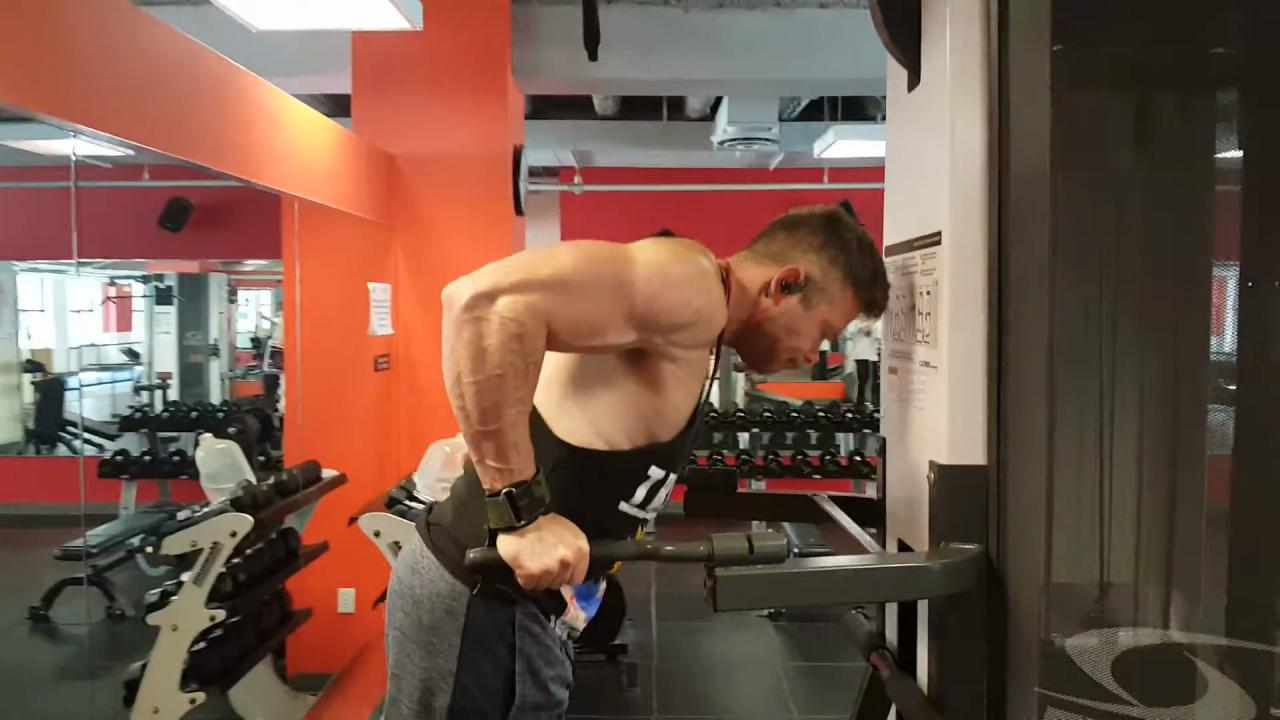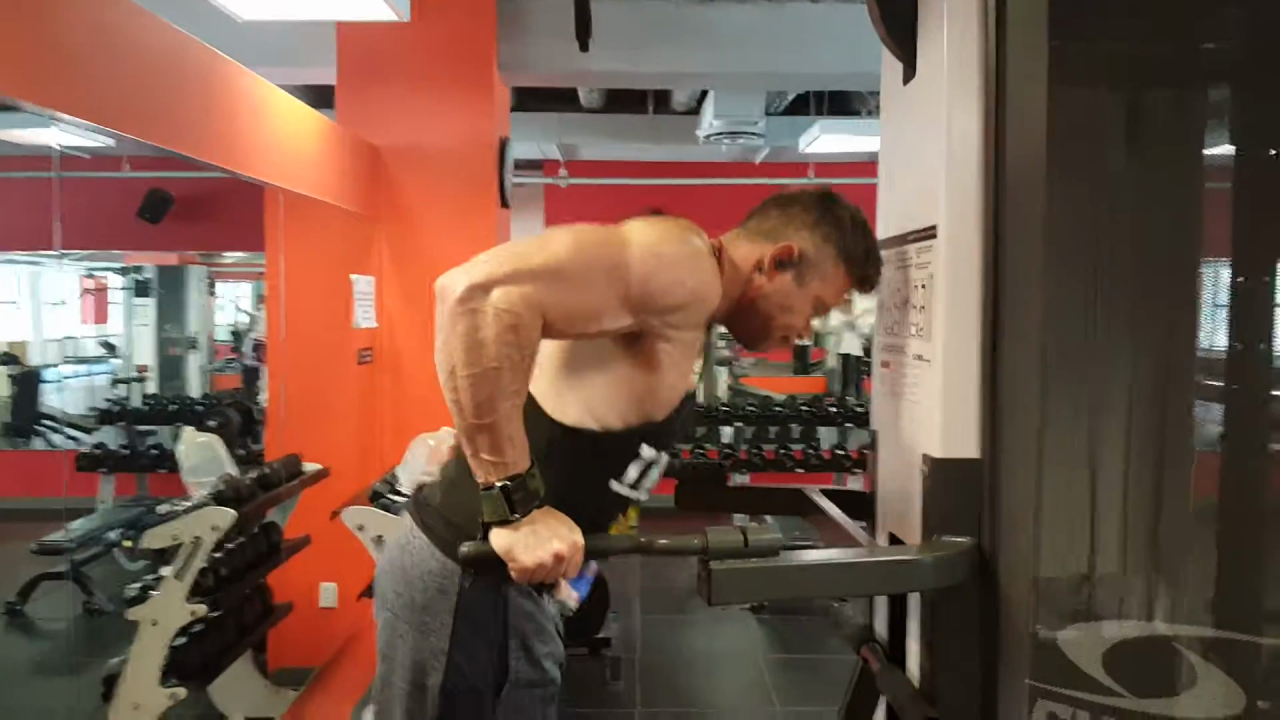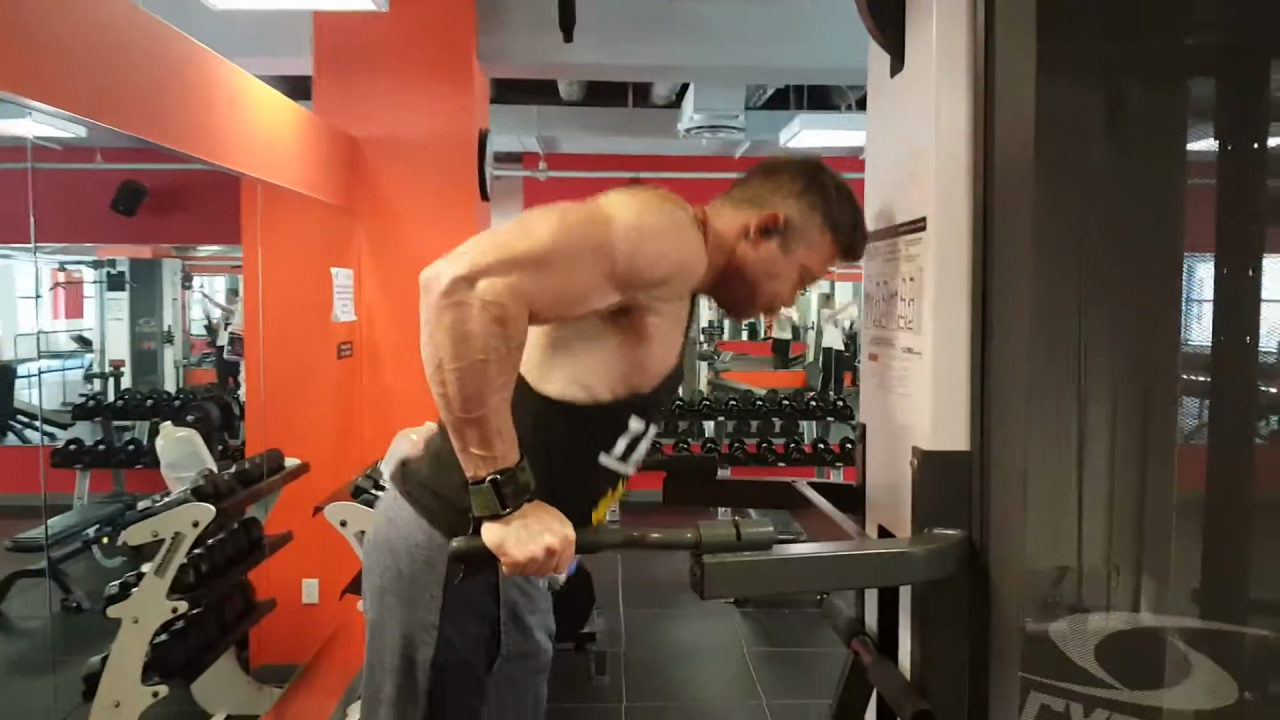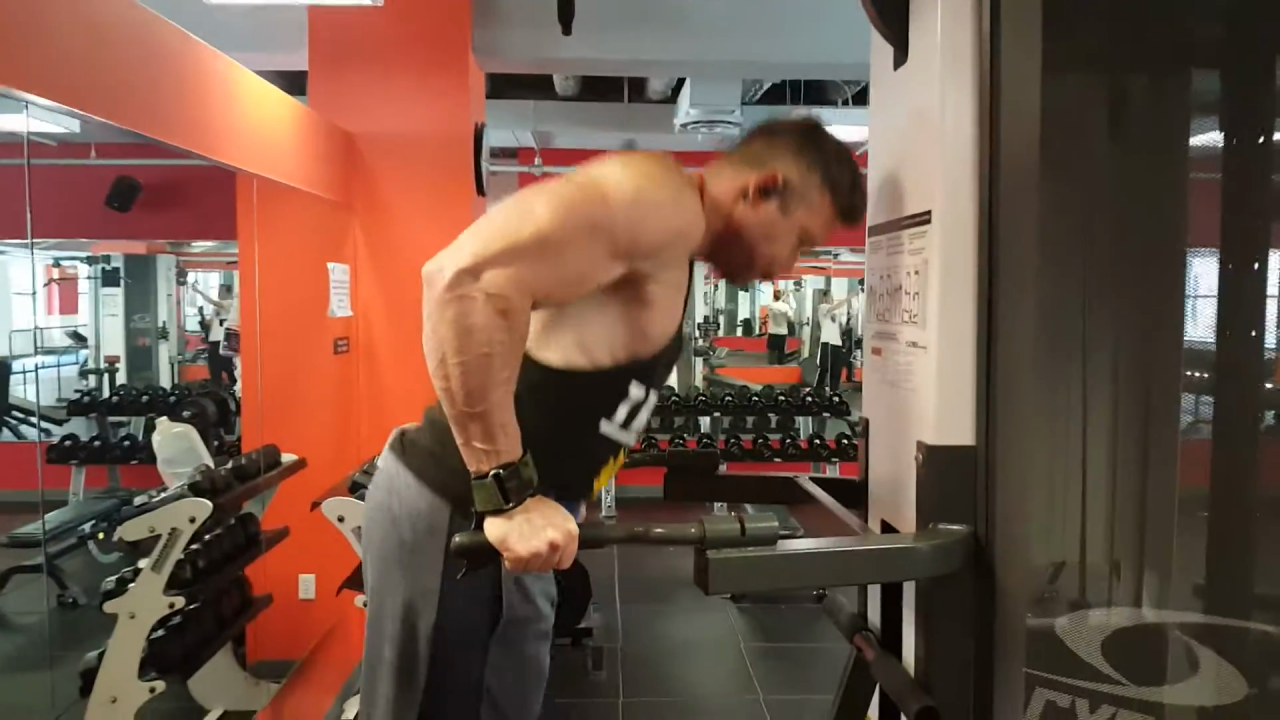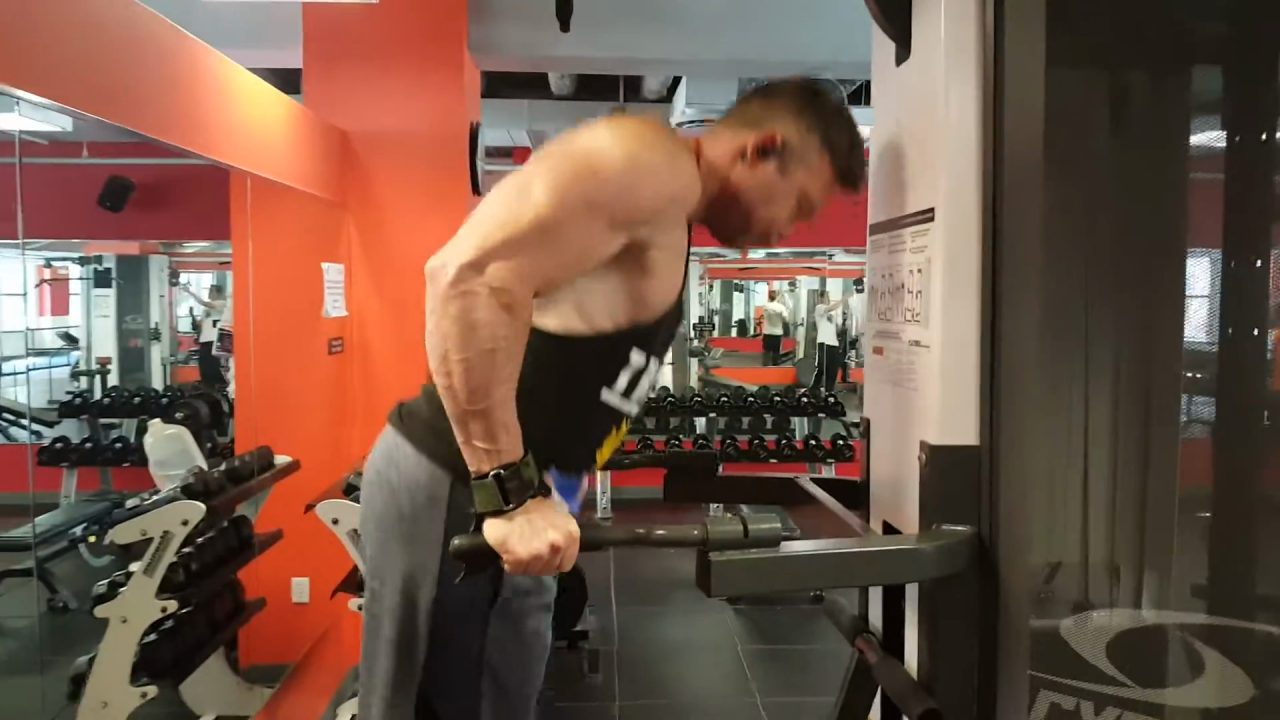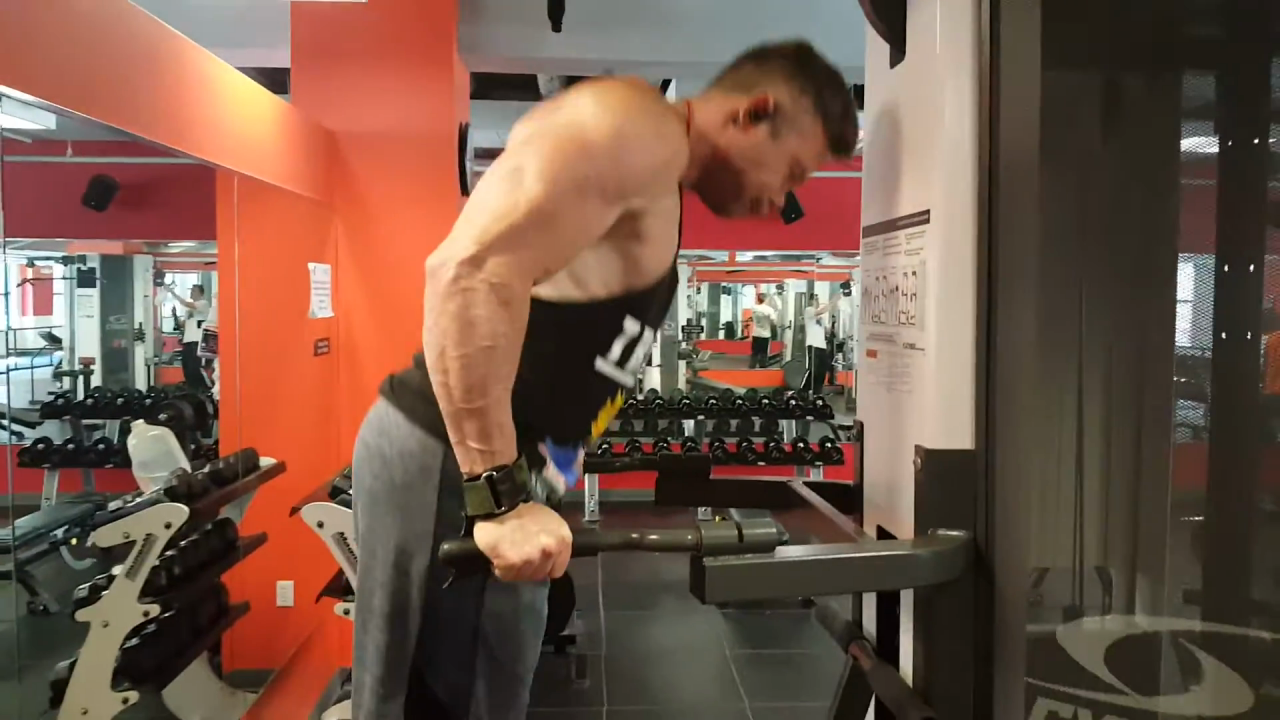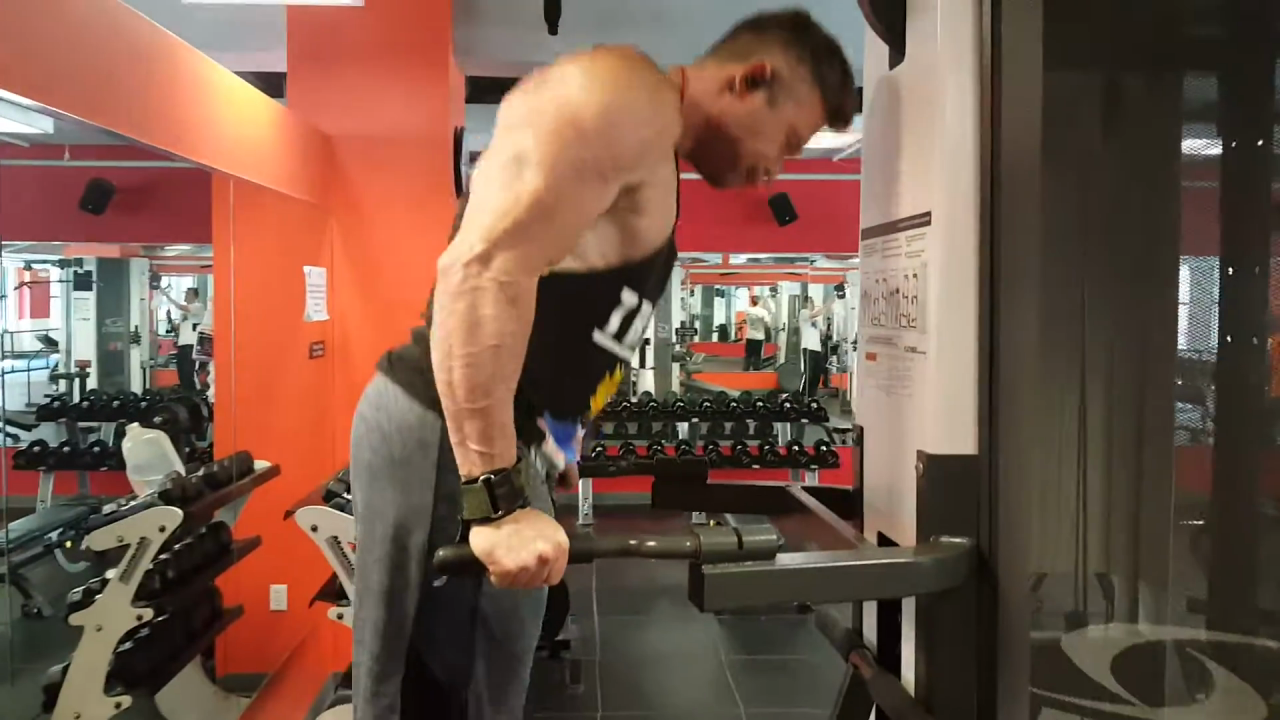
dt=0.1s
person 1, frame 1
left shoulder: (689, 329)
right shoulder: (689, 285)
right elbow: (483, 302)
right wrist: (520, 513)
left hip: (526, 599)
right hip: (479, 597)
person 1, frame 2
left shoulder: (681, 307)
right shoulder: (683, 266)
right elbow: (478, 293)
right wrist: (514, 504)
left hip: (511, 579)
right hip: (470, 579)
person 1, frame 3
left shoulder: (670, 273)
right shoulder: (663, 233)
right elbow: (460, 286)
right wrist: (504, 497)
left hip: (495, 544)
right hip: (454, 546)
person 1, frame 4
left shoulder: (669, 238)
right shoulder: (660, 200)
right elbow: (466, 277)
right wrist: (507, 490)
left hip: (489, 525)
right hip: (453, 521)
person 1, frame 5
left shoulder: (664, 202)
right shoulder: (651, 163)
right elbow: (470, 276)
right wrist: (505, 493)
left hip: (502, 493)
right hip: (454, 486)
person 1, frame 6
left shoulder: (655, 170)
right shoulder: (638, 130)
right elbow: (471, 269)
right wrist: (498, 494)
left hip: (495, 474)
right hip: (444, 462)
person 1, frame 7
left shoulder: (647, 140)
right shoulder: (626, 97)
right elbow: (486, 268)
right wrist: (495, 498)
left hip: (503, 444)
right hip: (445, 437)
